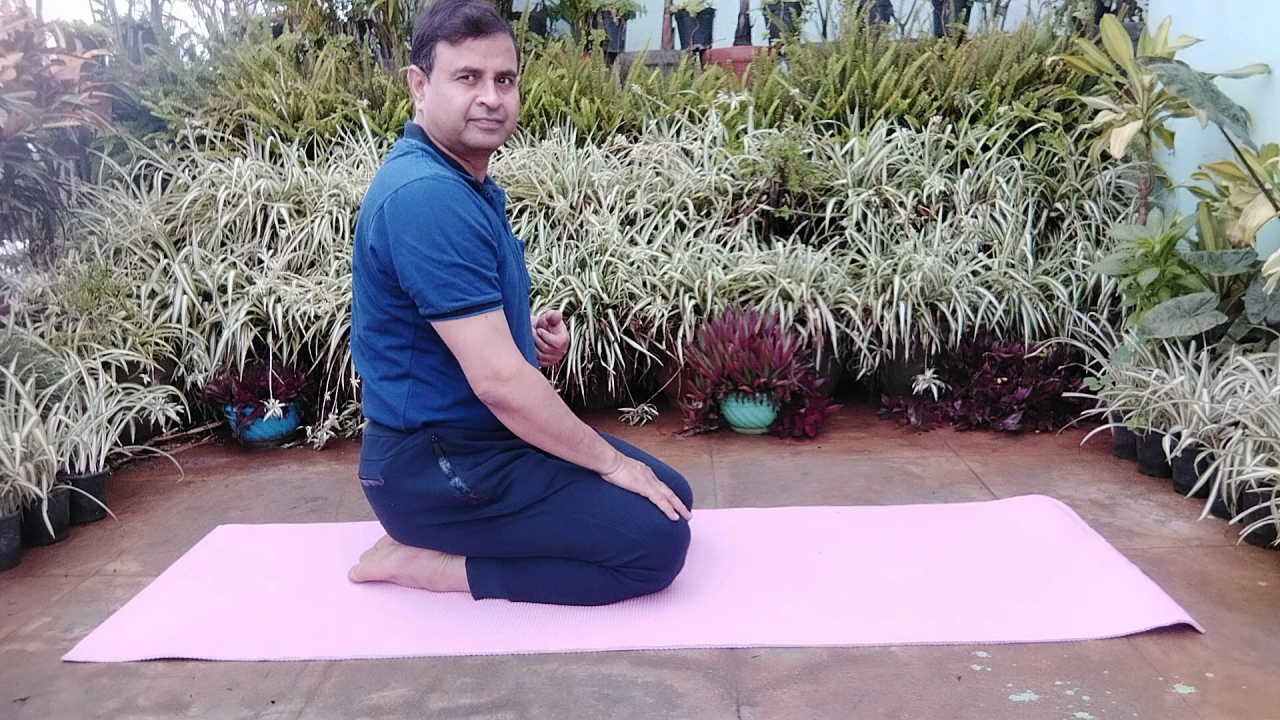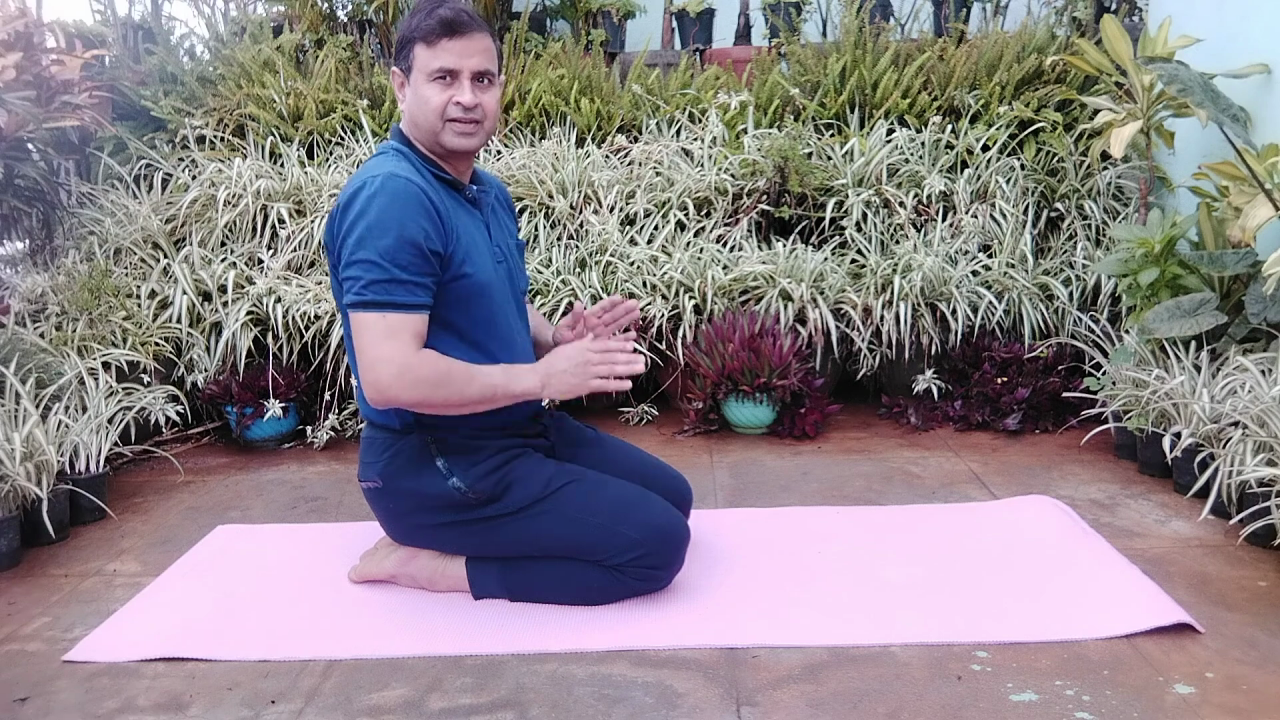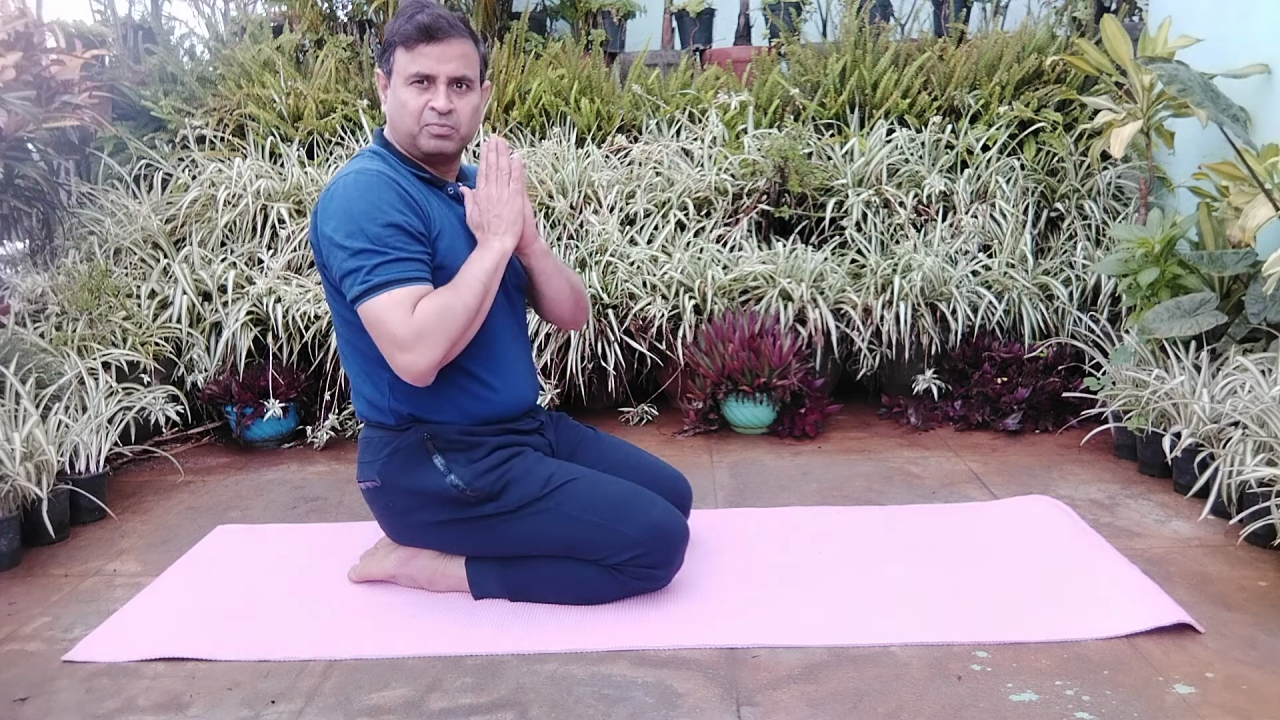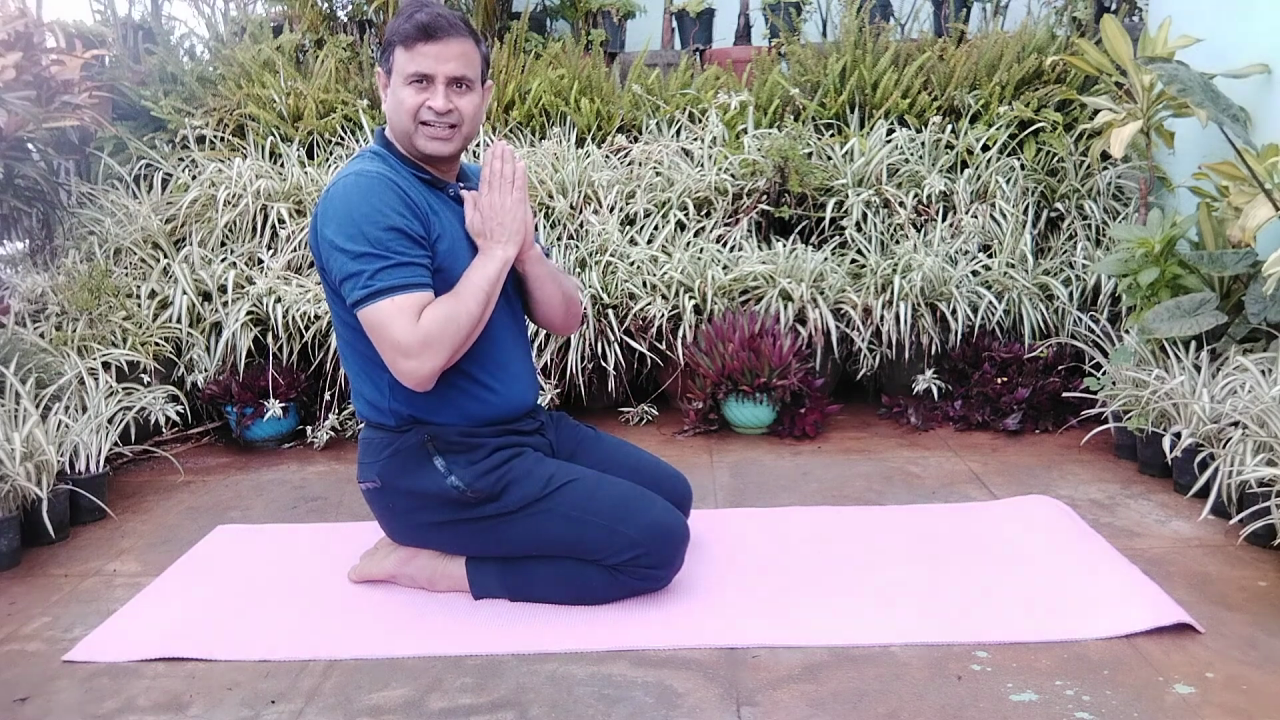
dt=0.5s
person 1, frame 1
left shoulder: (470, 184)
right shoulder: (426, 196)
right elbow: (498, 380)
left wrist: (524, 328)
right wrist: (610, 461)
left hip: (489, 436)
right hip: (436, 466)
left knee: (671, 497)
right knee: (657, 544)
left ankle: (443, 543)
right ankle: (429, 562)
person 1, frame 2
left shoulder: (488, 192)
right shoulder: (389, 196)
right elbow: (388, 379)
left wrist: (559, 340)
right wrist: (540, 377)
left hip: (504, 433)
right hip: (435, 465)
left knee: (669, 496)
right knee: (656, 542)
left ankle: (439, 545)
right ankle: (431, 562)
person 1, frame 3
left shoulder: (480, 188)
right shoulder: (364, 195)
left elbow: (573, 314)
right elbow: (417, 355)
left wrist: (525, 236)
right wrist: (494, 241)
left hip: (521, 425)
right hip: (432, 463)
left knee: (671, 495)
right knee: (656, 542)
left ankle: (443, 544)
right ankle: (426, 561)
person 1, frame 4
left shoulder: (481, 188)
right shoulder: (365, 196)
left elbow: (565, 319)
right elbow: (417, 360)
left wrist: (524, 245)
right wrist: (496, 248)
left hip: (523, 426)
right hip: (432, 464)
left knee: (671, 495)
right knee: (657, 541)
left ankle: (438, 547)
right ankle: (429, 562)
